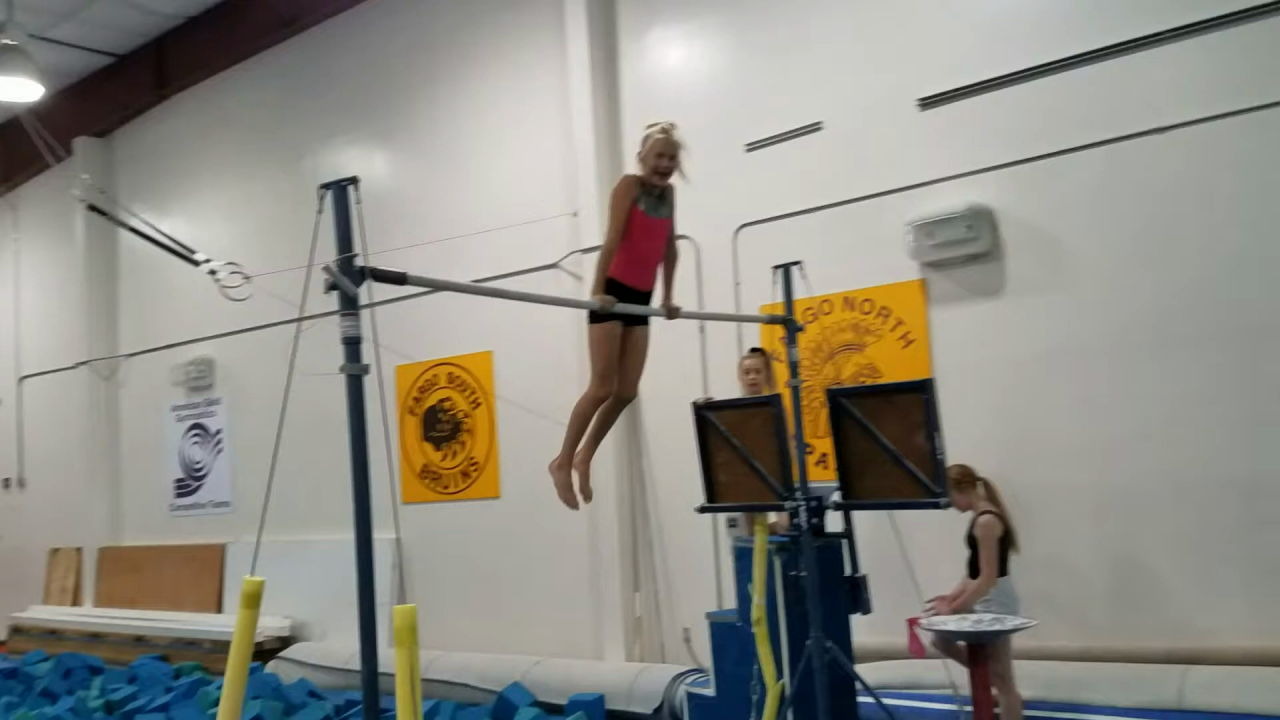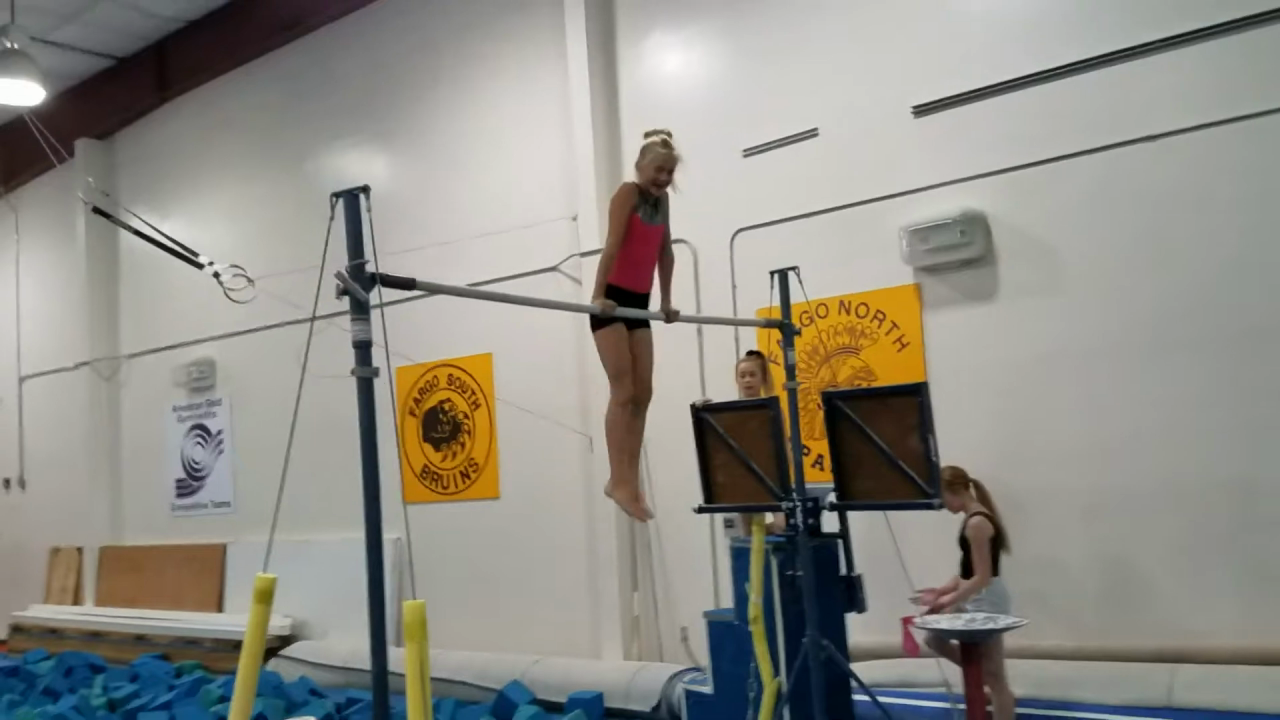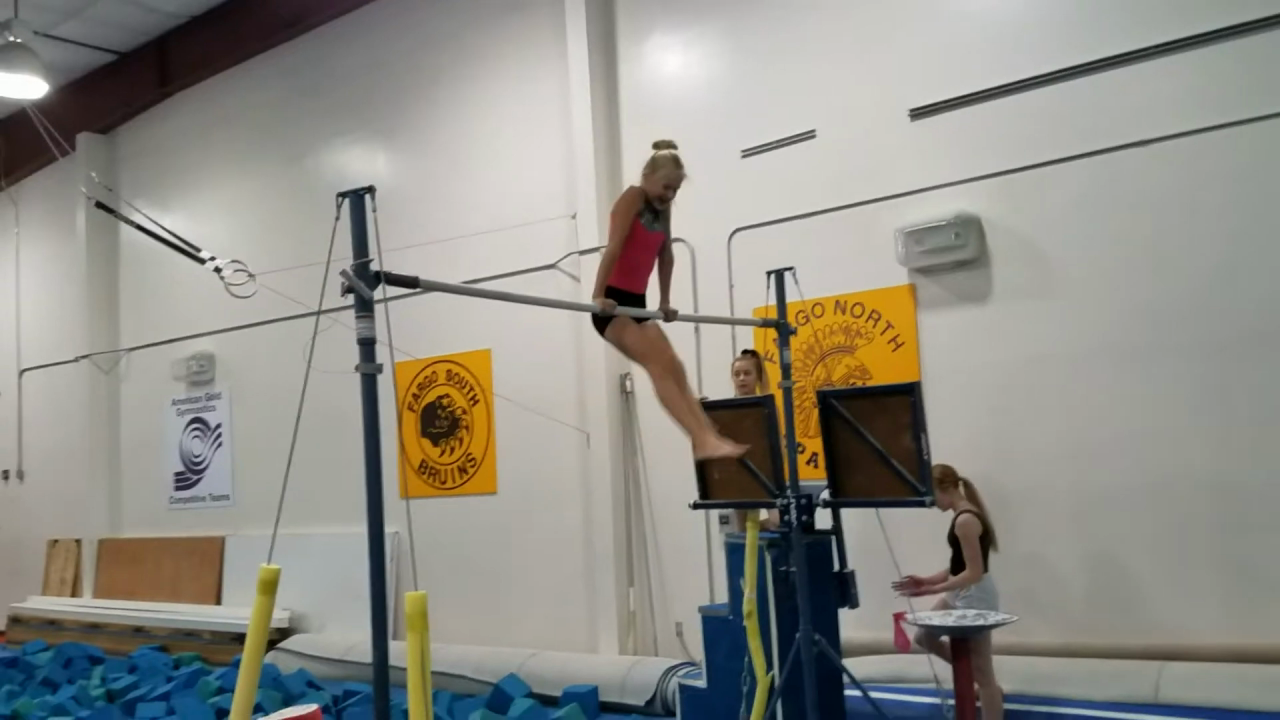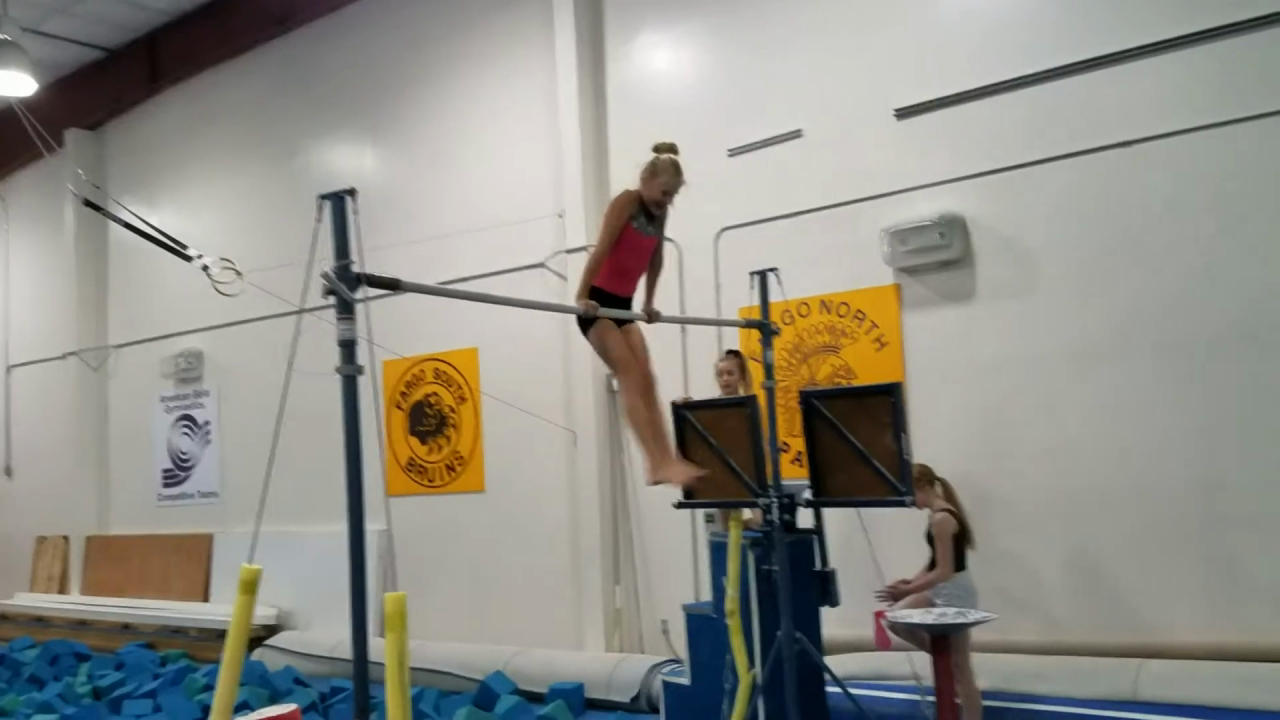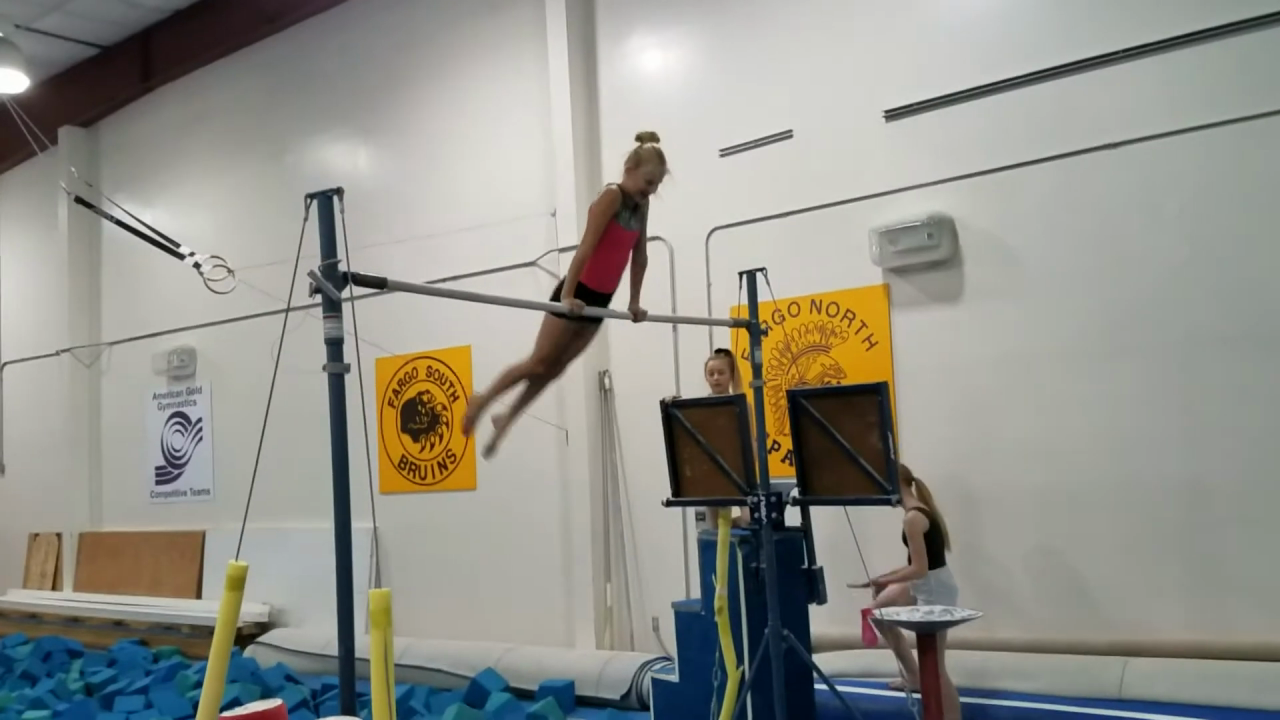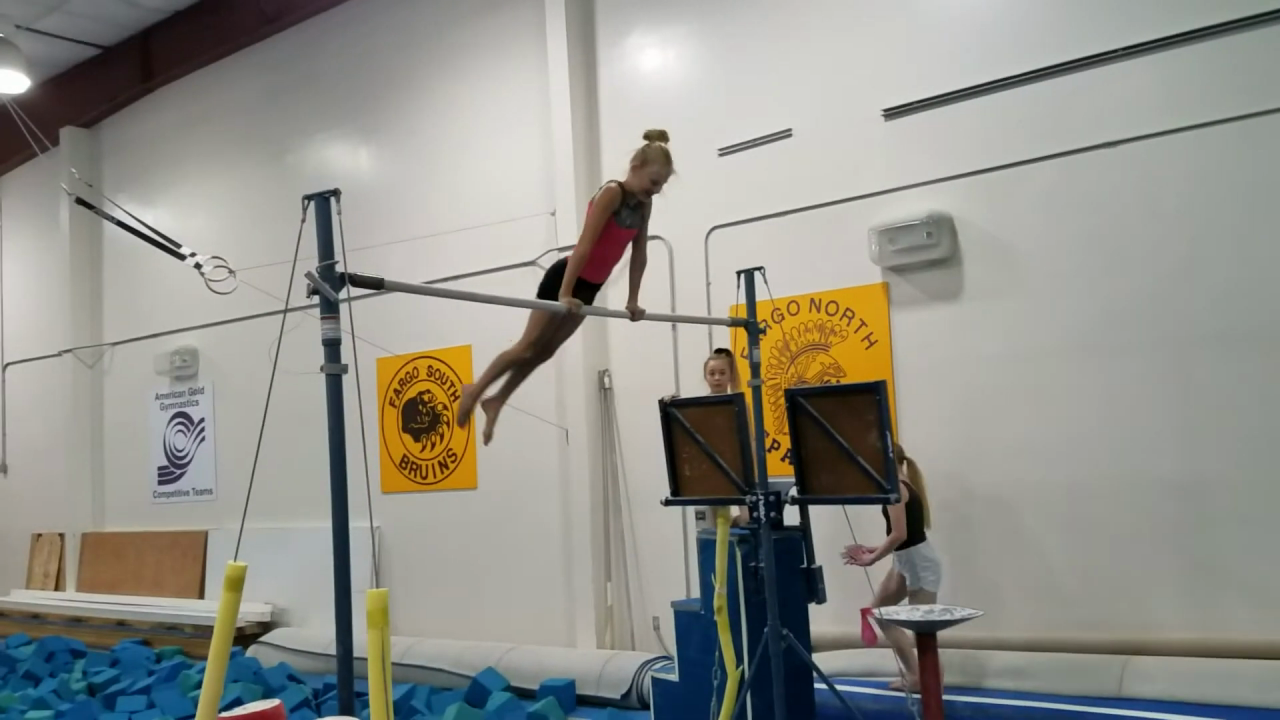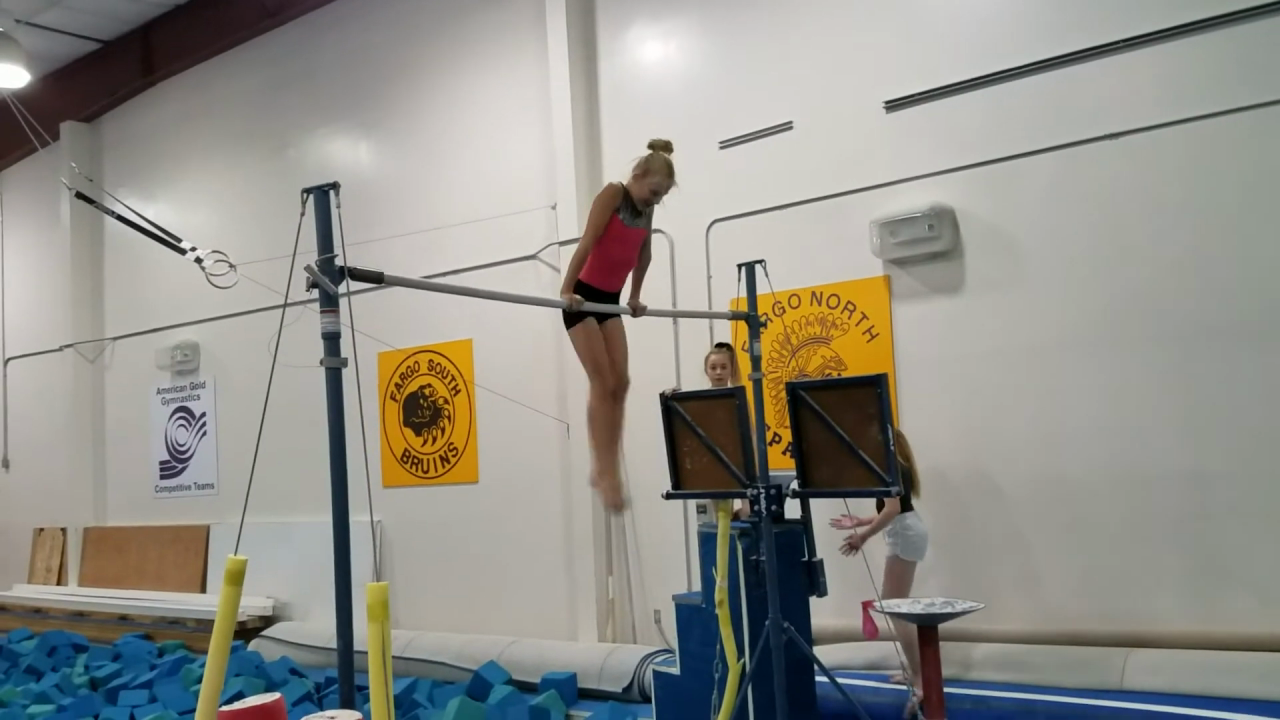
dt=0.3s
person 1, frame 1
left shoulder: (668, 193)
right shoulder: (629, 186)
left elbow: (669, 248)
right elbow: (612, 239)
left wrist: (667, 297)
right wrist: (597, 290)
left hip: (640, 299)
right hip: (614, 294)
left knee: (626, 392)
right knee: (603, 388)
left ankle: (583, 458)
right ankle: (563, 463)
person 1, frame 2
left shoulder: (662, 200)
right shoulder: (628, 193)
left elbow: (665, 253)
right elbow: (612, 246)
left wrist: (666, 302)
right wrist: (598, 296)
left hip: (639, 302)
right hip: (613, 301)
left knee: (642, 394)
right knee: (623, 392)
left ankle: (629, 479)
right ankle: (620, 481)
person 1, frame 3
left shoulder: (662, 207)
right shoulder: (632, 198)
left elbow: (666, 256)
right elbow: (613, 248)
left wrist: (664, 303)
right wrist: (598, 297)
left hip: (637, 304)
right hip: (611, 303)
left knee: (673, 368)
right knee: (660, 366)
left ankle: (710, 438)
right ankle: (704, 439)
person 1, frame 4
left shoulder: (660, 210)
right shoulder: (628, 201)
right elbow: (602, 249)
left wrist: (648, 304)
right wrist: (582, 296)
left hip: (622, 306)
right hip: (598, 305)
left knee: (645, 379)
right knee: (632, 377)
left ankle: (667, 460)
right ankle: (659, 463)
person 1, frame 5
left shoulder: (642, 205)
right shoulder: (611, 197)
left elbow: (639, 255)
right elbow: (585, 248)
left wrist: (635, 302)
right wrist: (567, 296)
left hip: (601, 300)
right hip: (578, 294)
left knee: (555, 368)
right knee: (540, 363)
left ankle: (505, 420)
right ankle: (482, 401)
person 1, frame 6
left shoulder: (645, 204)
right shoulder: (611, 194)
left elbow: (639, 253)
right elbow: (585, 243)
left wrist: (632, 301)
right wrist: (565, 293)
left hip: (589, 287)
right hip: (566, 279)
left knee: (544, 351)
right knee: (528, 348)
left ankle: (495, 402)
right ankle: (477, 390)
person 1, frame 7
left shoulder: (647, 207)
right shoulder: (613, 195)
right elbow: (586, 243)
left wrist: (634, 296)
right wrist: (566, 289)
left hip: (610, 302)
right hip: (584, 298)
left knee: (619, 385)
right knee: (604, 385)
left ankle: (611, 469)
right ankle: (604, 471)
person 2, frame 1
left shoulder: (986, 521)
right shoulder: (981, 517)
left elbow: (988, 578)
left wrist: (954, 608)
right wrist: (953, 596)
left hip: (995, 600)
right hip: (980, 598)
left knee: (1002, 678)
right knee: (941, 641)
right ankle: (996, 685)
person 2, frame 2
left shoulder: (977, 523)
right shoulder: (973, 518)
left elbow: (983, 577)
left wrist: (945, 603)
right wrist: (942, 592)
left hip: (986, 600)
right hip: (971, 597)
left knee: (994, 676)
right knee: (935, 639)
right ankle: (990, 686)
person 2, frame 3
left shoulder: (965, 520)
right shoulder: (963, 516)
left elbow: (975, 573)
left wrist: (931, 590)
right wrist: (927, 581)
left hip: (975, 596)
right hip: (960, 594)
left knee: (982, 672)
right knee: (924, 638)
right ankle: (983, 684)
person 2, frame 4
left shoulder: (941, 518)
right shoulder: (940, 514)
left elbow: (945, 572)
left wrist: (907, 590)
right wrist: (910, 583)
left hip: (954, 593)
right hip: (940, 591)
left knee: (960, 670)
right knee: (897, 623)
right ankle: (948, 664)
person 2, frame 5
left shoulder: (913, 517)
right shoulder: (918, 511)
left elbow: (920, 568)
left wrist: (883, 582)
right wrist: (892, 577)
left hip: (935, 589)
right hip: (921, 585)
left knee: (934, 666)
right knee: (879, 612)
right ankle: (913, 677)
person 2, frame 6
right shoulder: (905, 486)
left elbow: (899, 534)
left wrist: (872, 558)
right wrist: (870, 551)
left hip: (919, 563)
right hip: (905, 560)
right knee: (878, 610)
right ankle: (914, 676)
person 2, frame 7
right shoulder: (896, 463)
left elbow: (891, 510)
left wrist: (862, 536)
right wrist: (859, 523)
left hip: (904, 534)
right hip: (907, 532)
left ankle: (921, 679)
right ankle: (917, 673)
